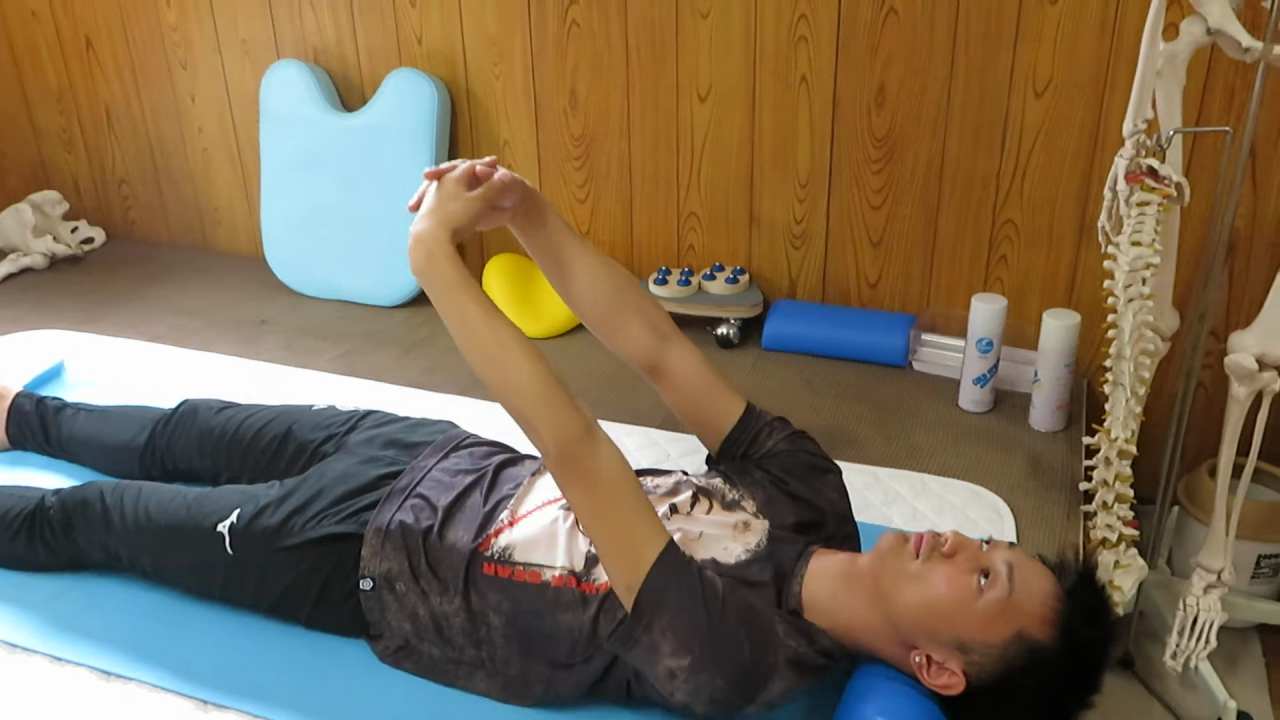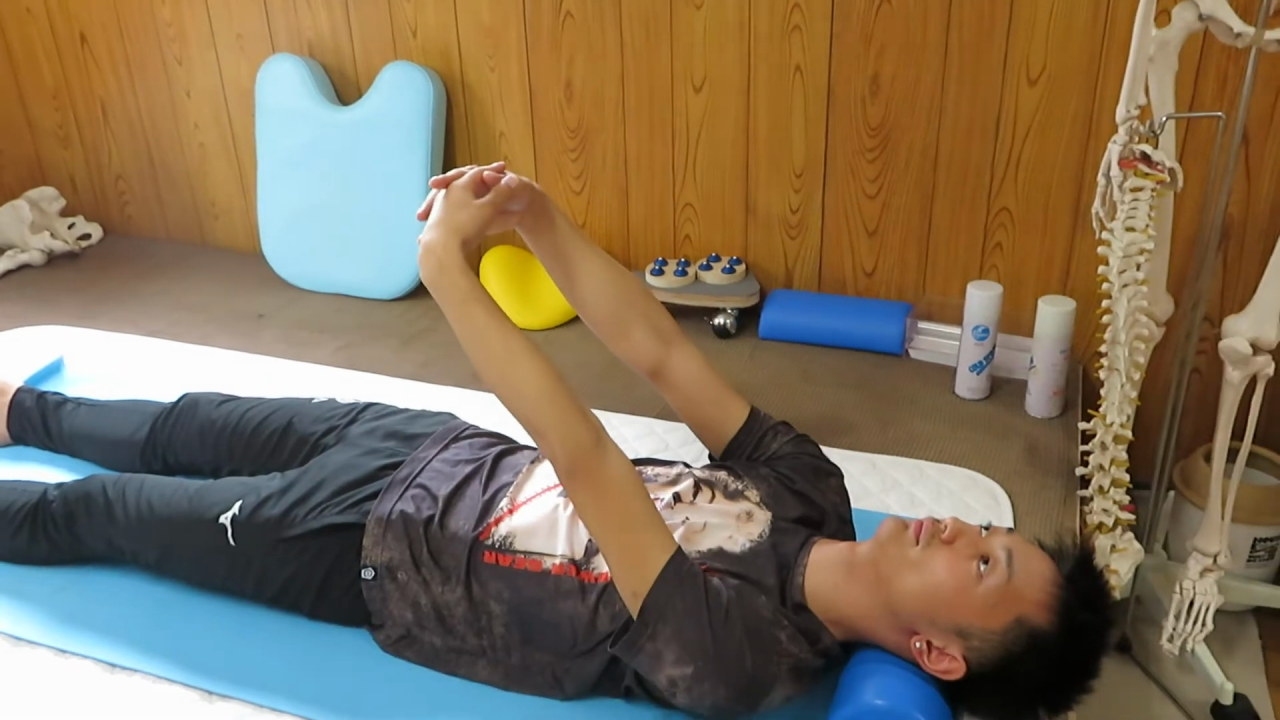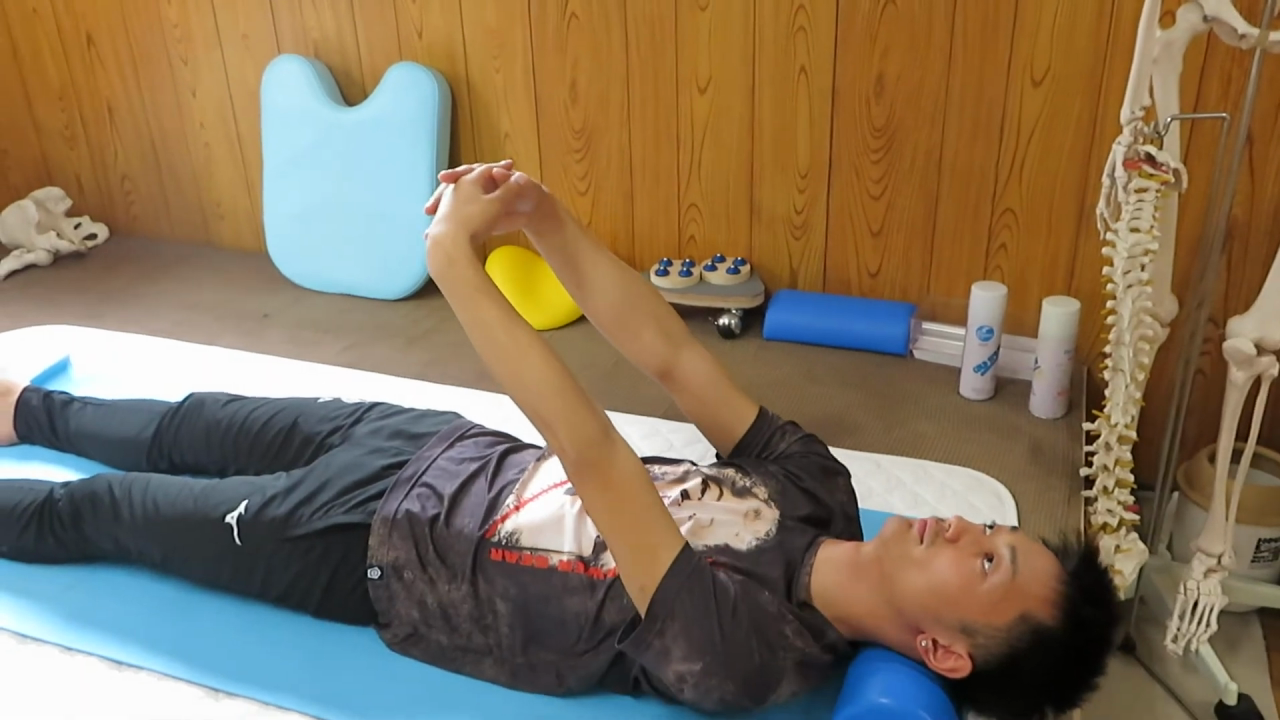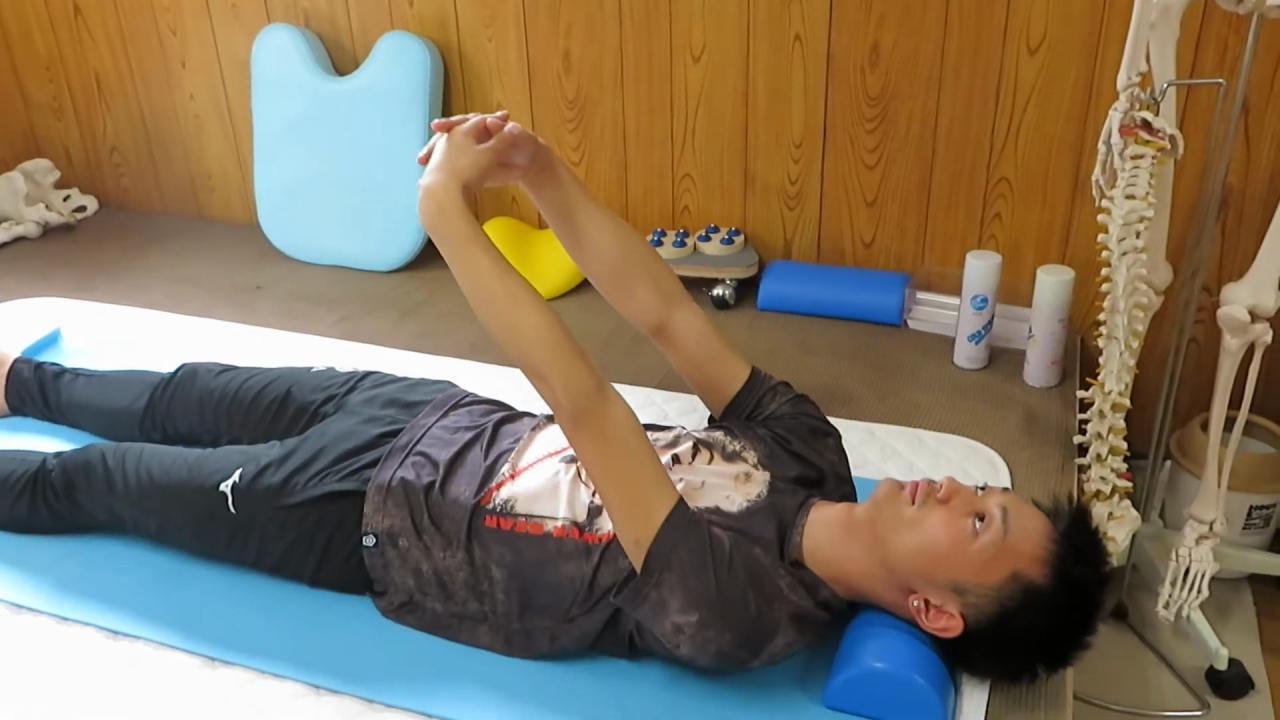
dt=0.7s
person 1, frame 1
right shoulder: (811, 495)
left elbow: (573, 450)
right elbow: (655, 349)
left wrist: (433, 260)
right wrist: (529, 217)
left hip: (369, 563)
right hip: (440, 463)
left knee: (99, 520)
right knee: (186, 435)
person 1, frame 2
right shoulder: (810, 489)
left elbow: (581, 459)
right elbow: (656, 351)
left wrist: (444, 266)
right wrist: (538, 219)
left hip: (371, 551)
right hip: (439, 451)
left knee: (98, 513)
right knee: (185, 427)
person 1, frame 3
right shoulder: (818, 488)
left elbow: (592, 457)
right elbow: (668, 351)
left wrist: (454, 260)
right wrist: (542, 218)
left hip: (375, 548)
right hip: (445, 451)
left knee: (110, 510)
right knee: (193, 427)
person 1, frame 4
left shoulder: (740, 609)
right shoulder: (808, 451)
left elbow: (585, 408)
right elbow: (660, 309)
left wrist: (445, 211)
right wrist: (538, 169)
left hip: (371, 517)
right hip: (439, 419)
left knee: (103, 483)
right knee: (183, 397)
